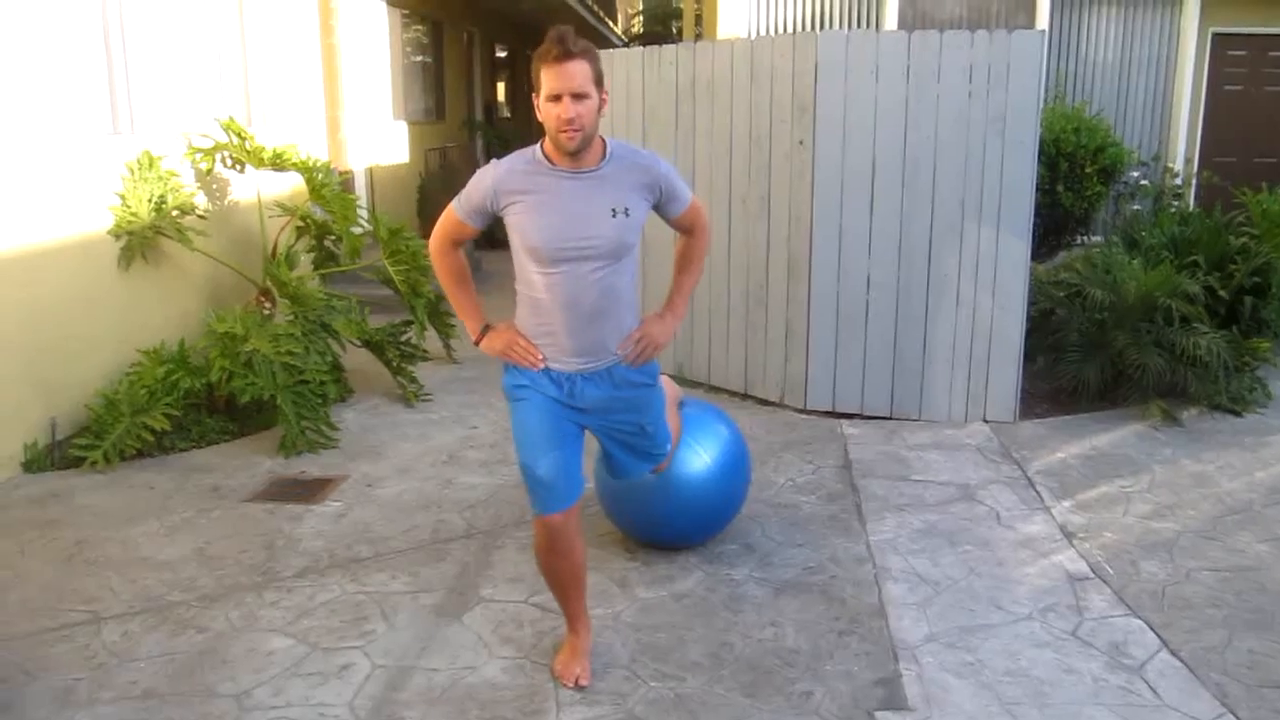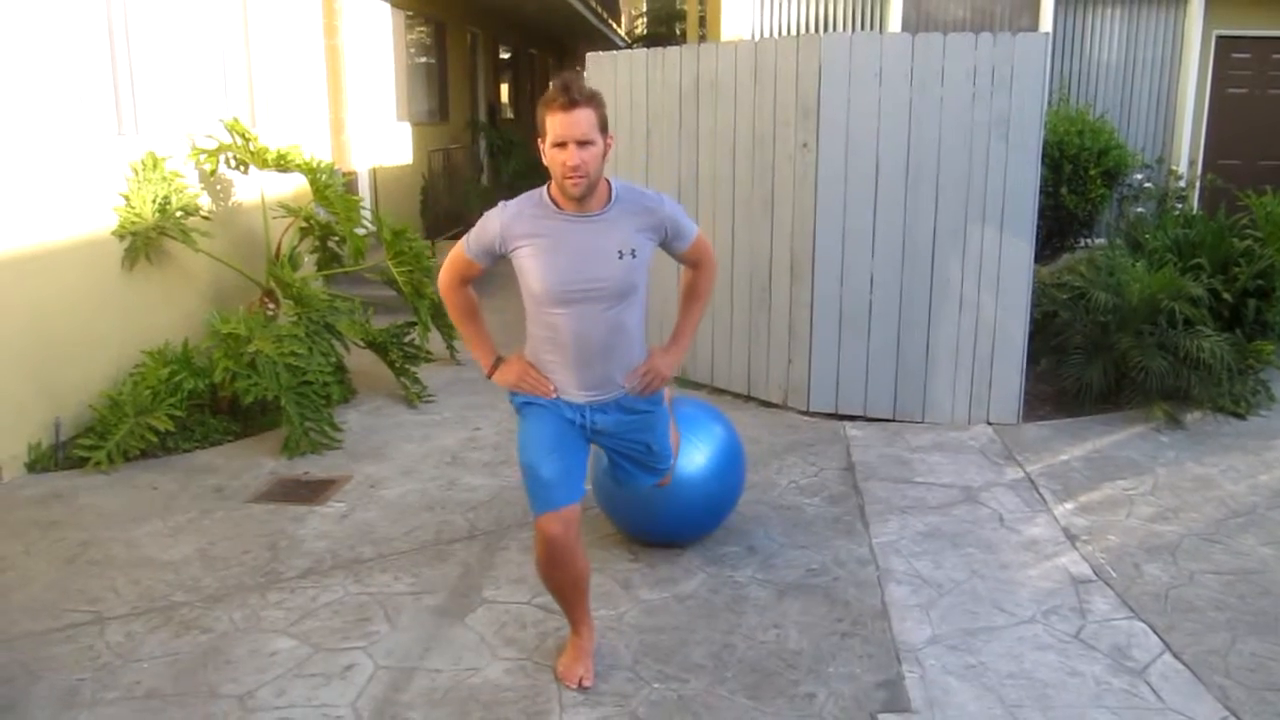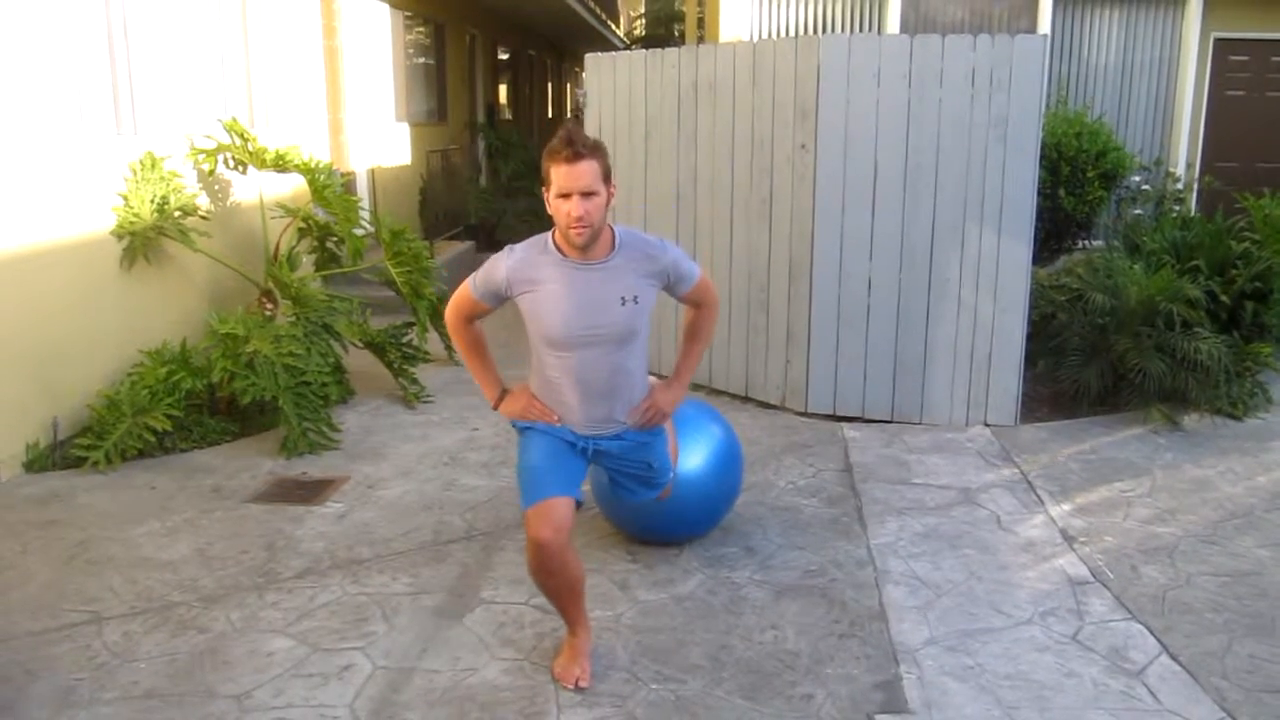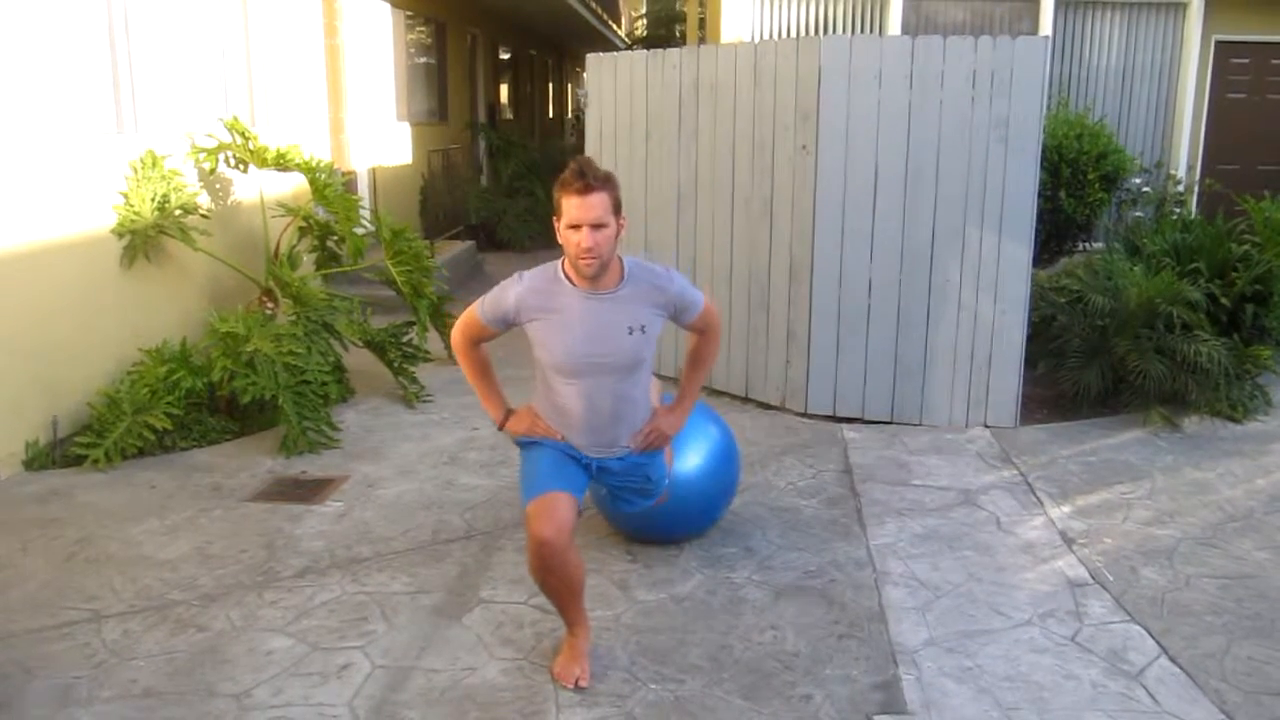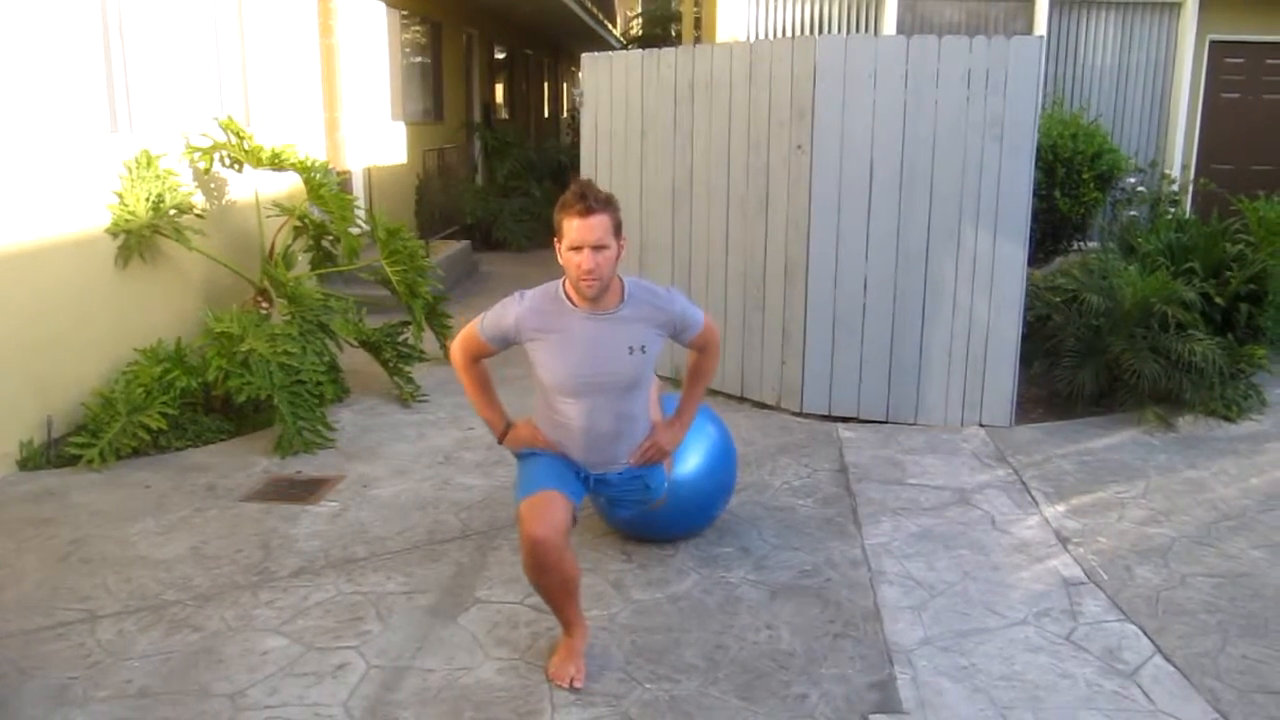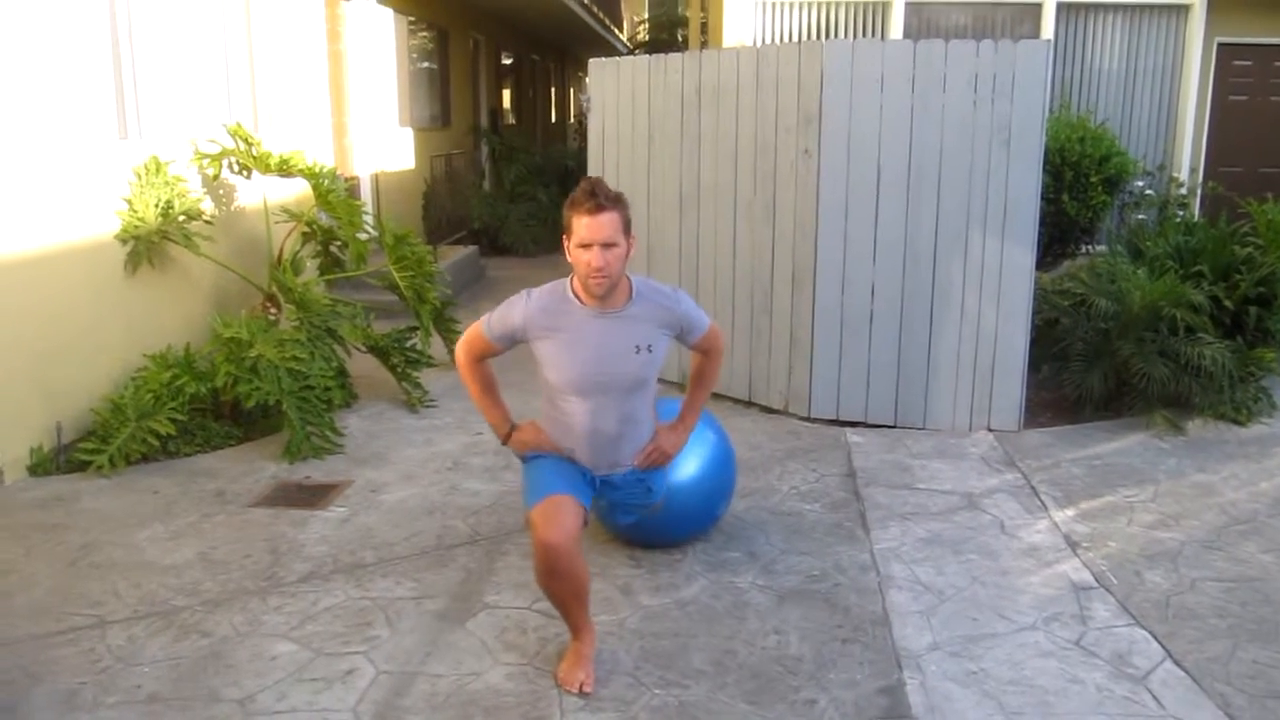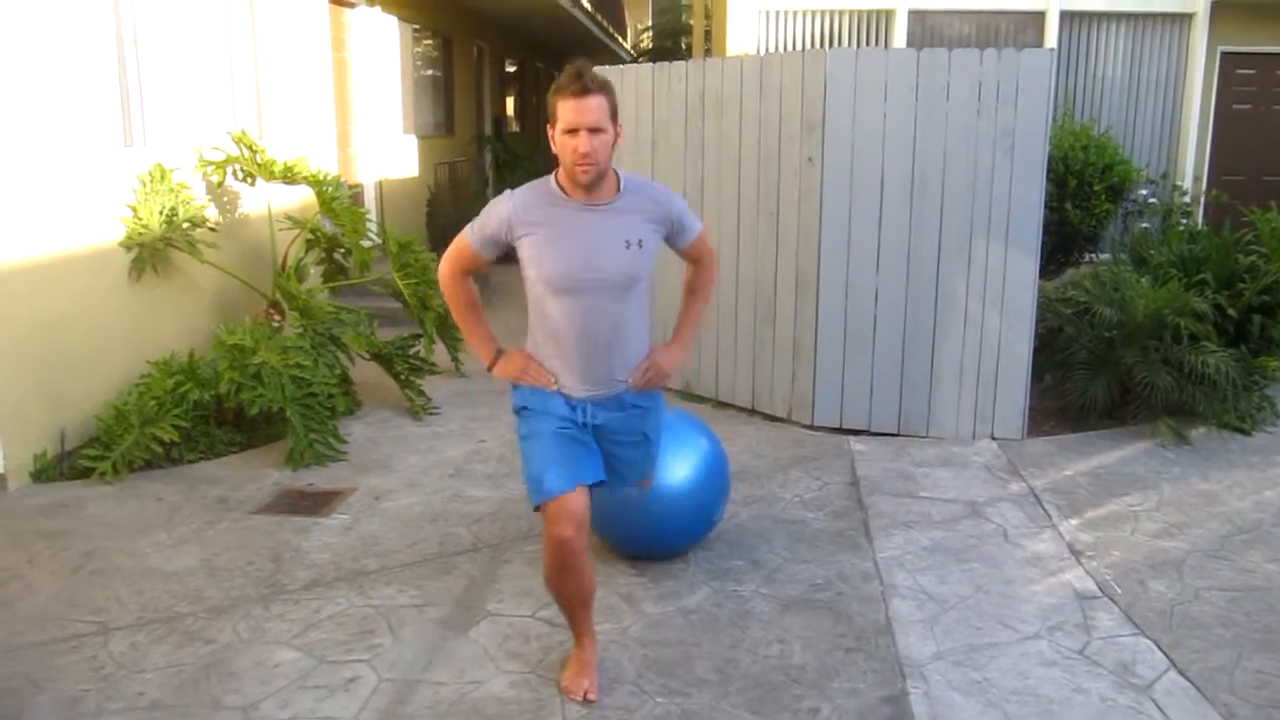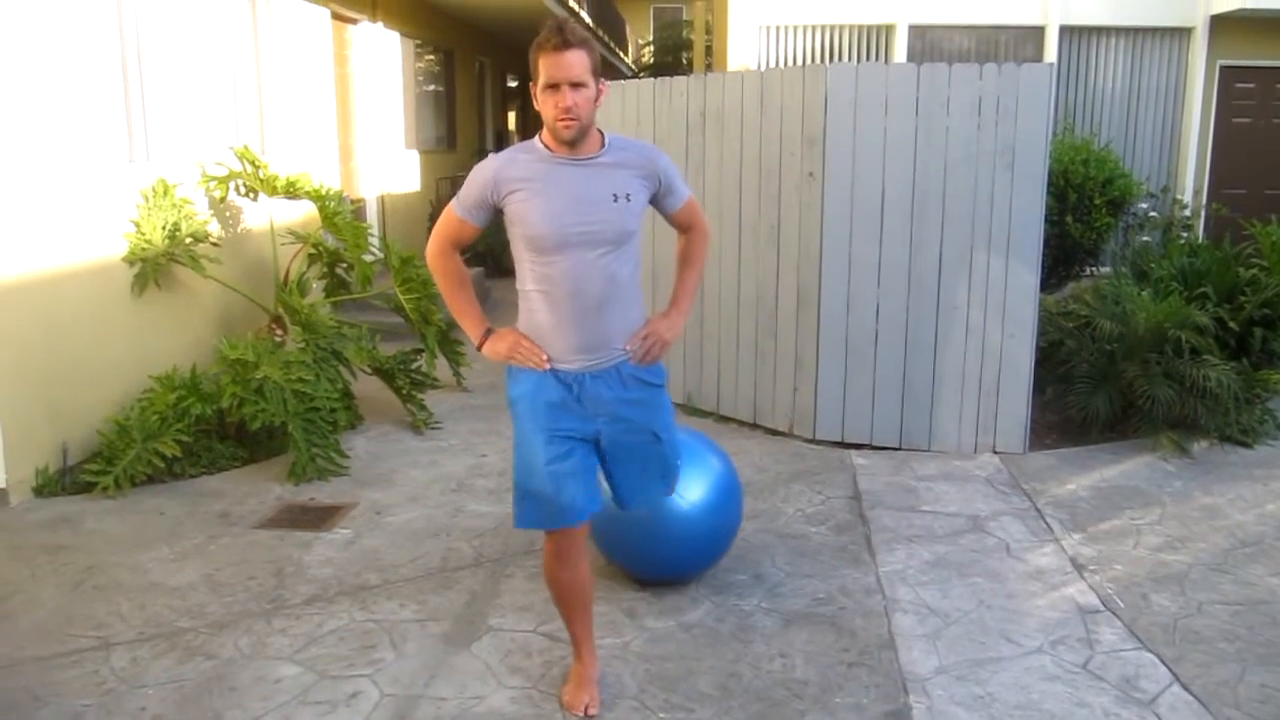
dt=0.5s
person 1, frame 1
left shoulder: (645, 172)
right shoulder: (503, 180)
left elbow: (696, 230)
right elbow: (443, 244)
left wrist: (670, 315)
right wrist: (481, 329)
left hip: (622, 367)
right hip: (538, 377)
left knee: (653, 464)
right knee: (555, 520)
left ankle: (663, 393)
right ankle: (577, 631)
person 1, frame 2
left shoulder: (652, 211)
right shoulder: (510, 222)
left elbow: (703, 263)
right elbow: (452, 280)
left wrist: (676, 348)
right wrist: (493, 363)
left hip: (629, 394)
right hip: (549, 400)
left knee: (656, 479)
right knee: (556, 530)
left ankle: (663, 403)
right ankle: (581, 632)
person 1, frame 3
left shoulder: (654, 257)
right shoulder: (515, 266)
left elbow: (705, 303)
right elbow: (458, 317)
left wrist: (677, 386)
right wrist: (499, 394)
left hip: (631, 421)
right hip: (552, 426)
left knee: (657, 494)
right knee: (546, 536)
left ankle: (658, 417)
right ankle: (578, 633)
person 1, frame 4
left shoulder: (661, 287)
right shoulder: (525, 293)
left elbow: (709, 329)
right elbow: (463, 338)
left wrist: (679, 408)
right wrist: (503, 414)
left hip: (633, 442)
right hip: (556, 442)
left knee: (650, 500)
right knee: (547, 537)
right ankle: (576, 632)
person 1, frame 5
left shoulder: (661, 306)
right shoulder: (525, 312)
left elbow: (709, 344)
right elbow: (462, 352)
left wrist: (679, 424)
right wrist: (503, 428)
left hip: (632, 457)
right hip: (554, 454)
left knee: (651, 507)
right knee: (540, 536)
right ankle: (573, 631)
person 1, frame 6
left shoulder: (668, 307)
right shoulder: (532, 310)
left elbow: (712, 349)
right elbow: (468, 354)
left wrist: (682, 427)
right wrist: (507, 431)
left hip: (635, 460)
right hip: (559, 457)
left knee: (641, 516)
right knee: (553, 542)
right ankle: (582, 638)
person 1, frame 7
left shoulder: (657, 204)
right shoulder: (516, 209)
left elbow: (704, 261)
right elbow: (452, 272)
left wrist: (679, 345)
right wrist: (493, 356)
left hip: (630, 393)
right hip: (549, 398)
left knee: (637, 485)
right knee: (566, 529)
left ankle: (610, 464)
right ankle: (583, 646)
person 1, frame 8
left shoulder: (643, 162)
right shoulder: (501, 173)
left elbow: (695, 229)
right elbow: (441, 248)
left wrist: (677, 313)
right wrist: (482, 334)
left hip: (630, 371)
right hip: (545, 381)
left knee: (656, 491)
right knee: (565, 529)
right ankle: (585, 660)
